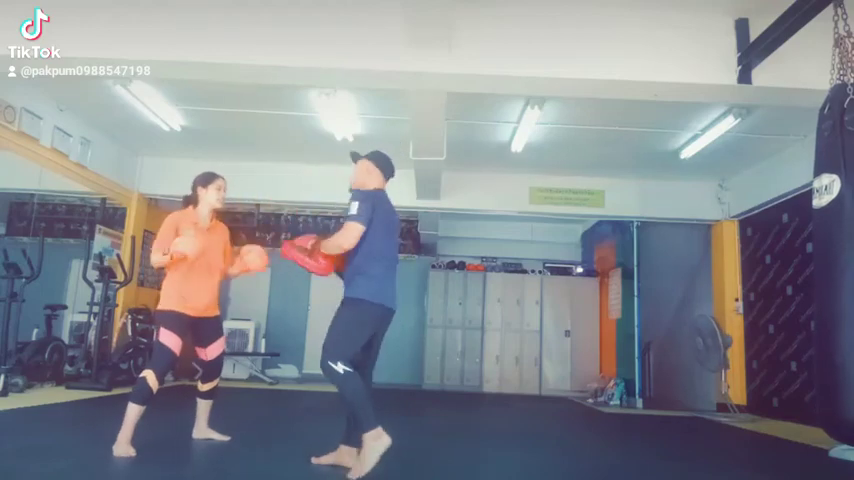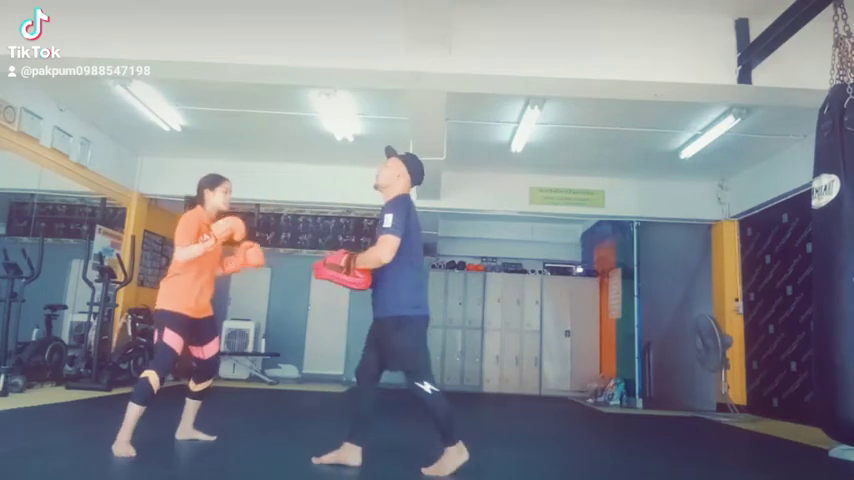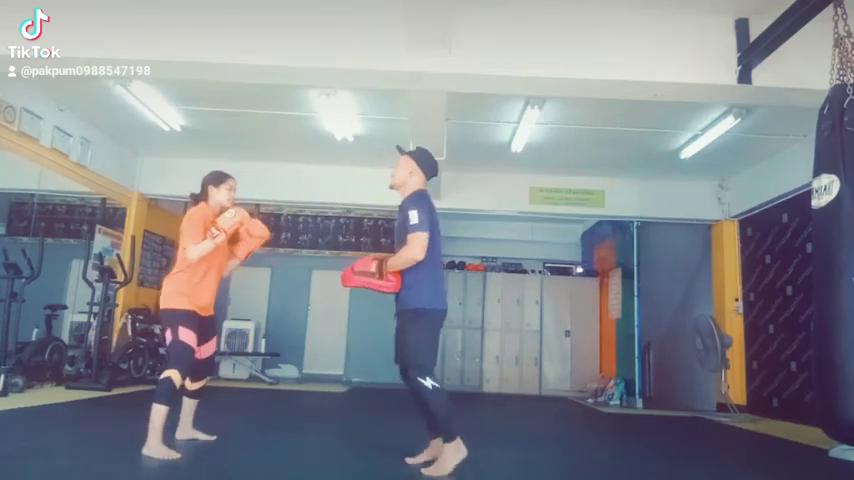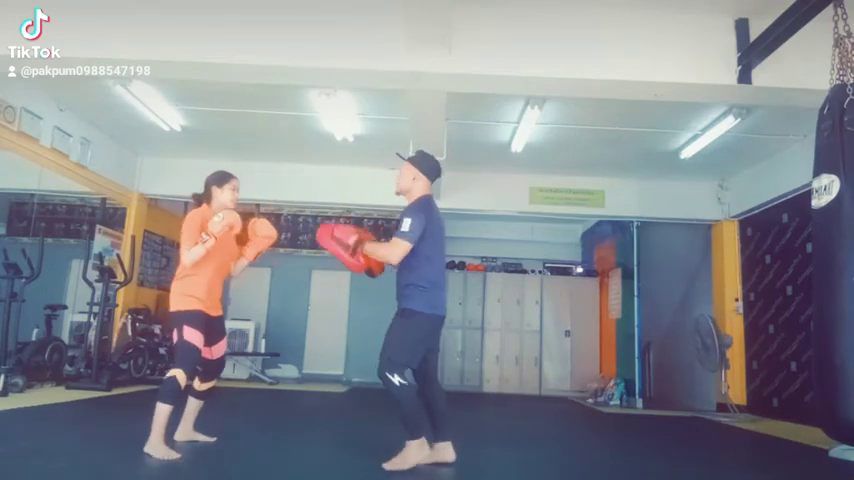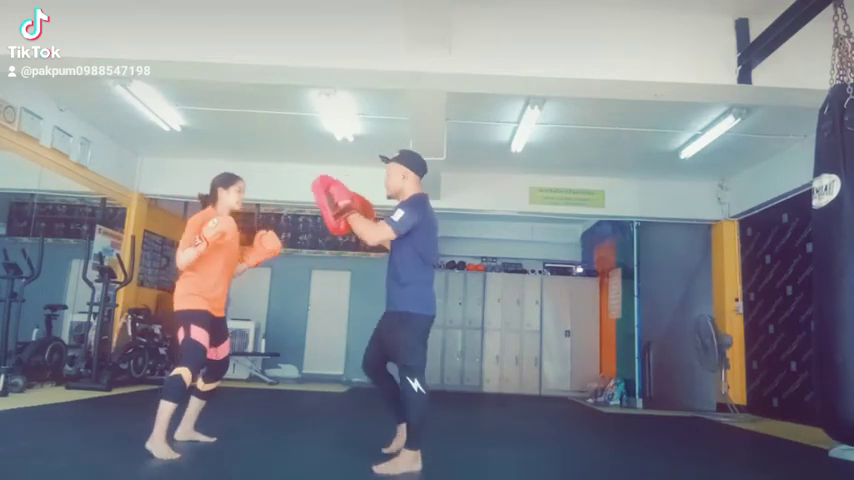
dt=0.3s
person 1, frame 1
left shoulder: (365, 197)
right shoulder: (388, 208)
left elbow: (348, 240)
left wrist: (317, 247)
right wrist: (333, 256)
left hip: (364, 298)
right hip: (382, 301)
left knee: (334, 363)
right knee: (356, 373)
left ankle: (372, 434)
right ankle: (349, 448)
person 1, frame 2
left shoulder: (396, 207)
right shoulder: (400, 208)
left elbow: (383, 254)
left wrist: (351, 261)
right wrist: (357, 267)
left hip: (403, 312)
right hip: (391, 312)
left knee: (419, 381)
right knee: (366, 376)
left ankle: (453, 447)
right ankle: (352, 448)
person 1, frame 3
left shoulder: (415, 203)
right shoulder: (415, 205)
left elbow: (415, 252)
left wrist: (383, 265)
right wrist: (389, 266)
left hip: (421, 306)
right hip: (414, 305)
left knee: (421, 376)
right knee: (414, 375)
left ankle: (453, 443)
right ankle: (439, 442)
person 1, frame 4
left shoulder: (417, 210)
right shoulder: (427, 210)
left elbow: (394, 254)
left wrist: (361, 245)
right wrist: (371, 248)
left hip: (418, 307)
right hip: (427, 307)
left knee: (391, 371)
right knee: (426, 376)
left ankle: (416, 443)
right ankle: (441, 446)
person 1, frame 5
left shoulder: (415, 208)
right shoulder: (406, 212)
left elbow: (374, 234)
right elbow: (391, 244)
left wrist: (348, 213)
right wrist: (359, 216)
left hip: (411, 309)
right hip: (397, 307)
left knee: (410, 376)
right knee: (372, 363)
left ankle: (411, 454)
right ankle: (405, 425)
person 2, frame 1
left shoulder: (220, 229)
right shoulder: (177, 219)
left elbow: (227, 268)
right elbow: (155, 259)
left wrist: (246, 263)
right wrist: (172, 252)
left hip: (208, 309)
right hip: (176, 305)
left knee: (213, 367)
right knee: (160, 364)
left ankle: (201, 427)
right ankle: (123, 438)
person 2, frame 2
left shoulder: (216, 225)
right shoulder: (192, 218)
right elbow: (181, 256)
left wrist: (239, 259)
right wrist: (214, 237)
left hip: (201, 309)
right hip: (175, 305)
left knee: (209, 366)
right knee: (162, 365)
left ankle: (186, 428)
right ankle: (123, 437)
person 2, frame 3
left shoulder: (218, 222)
right shoulder: (196, 215)
left elbow: (221, 271)
right elbow: (192, 254)
right wrist: (221, 232)
left hip: (203, 305)
right hip: (179, 301)
left knee: (204, 365)
right knee: (181, 363)
left ankle: (185, 427)
right ankle: (153, 441)
person 2, frame 4
left shoulder: (229, 226)
right shoulder: (196, 218)
left elbow: (232, 270)
right elbow: (188, 259)
left wrist: (255, 246)
right wrist: (213, 235)
left hip: (211, 306)
right hip: (188, 302)
left knee: (213, 367)
right knee: (186, 363)
left ankle: (185, 429)
right ankle: (155, 440)
person 2, frame 5
left shoulder: (231, 226)
right shoulder: (200, 220)
right elbow: (182, 261)
left wrist: (257, 254)
right wrist: (205, 239)
left hip: (214, 306)
right hip: (192, 301)
left knee: (217, 366)
right knee: (191, 363)
left ankle: (185, 429)
right ankle: (157, 437)
